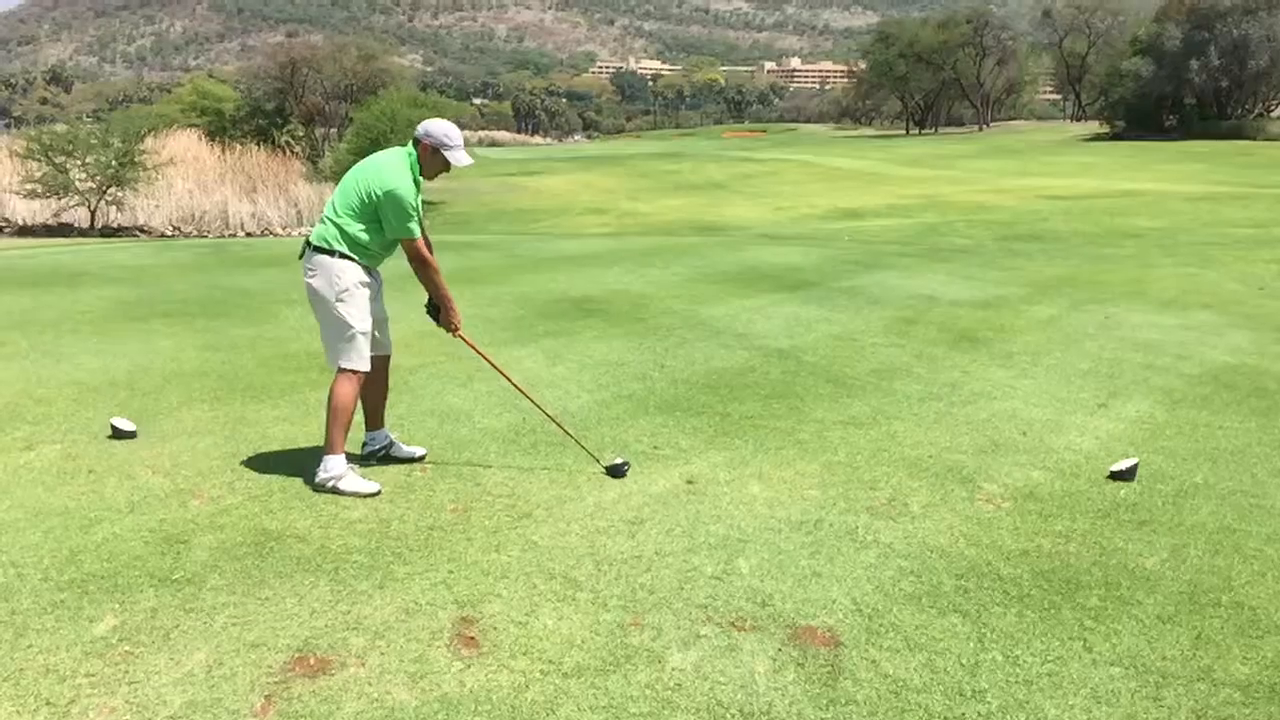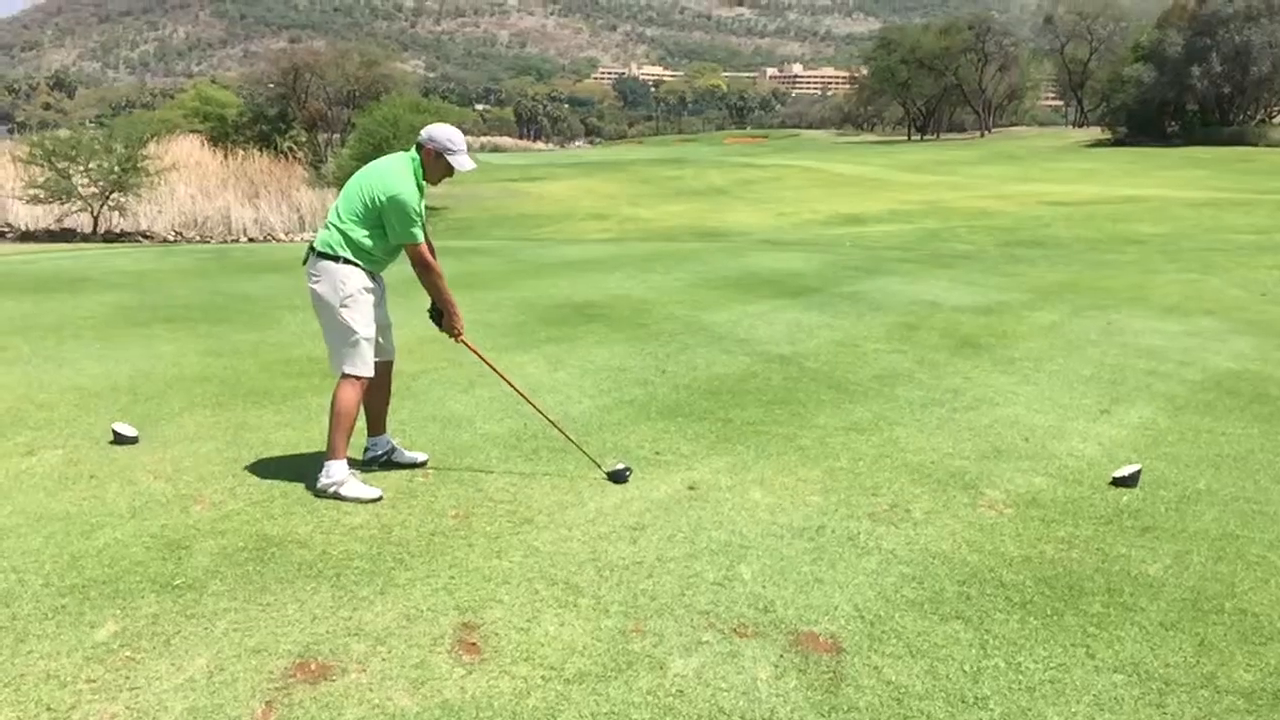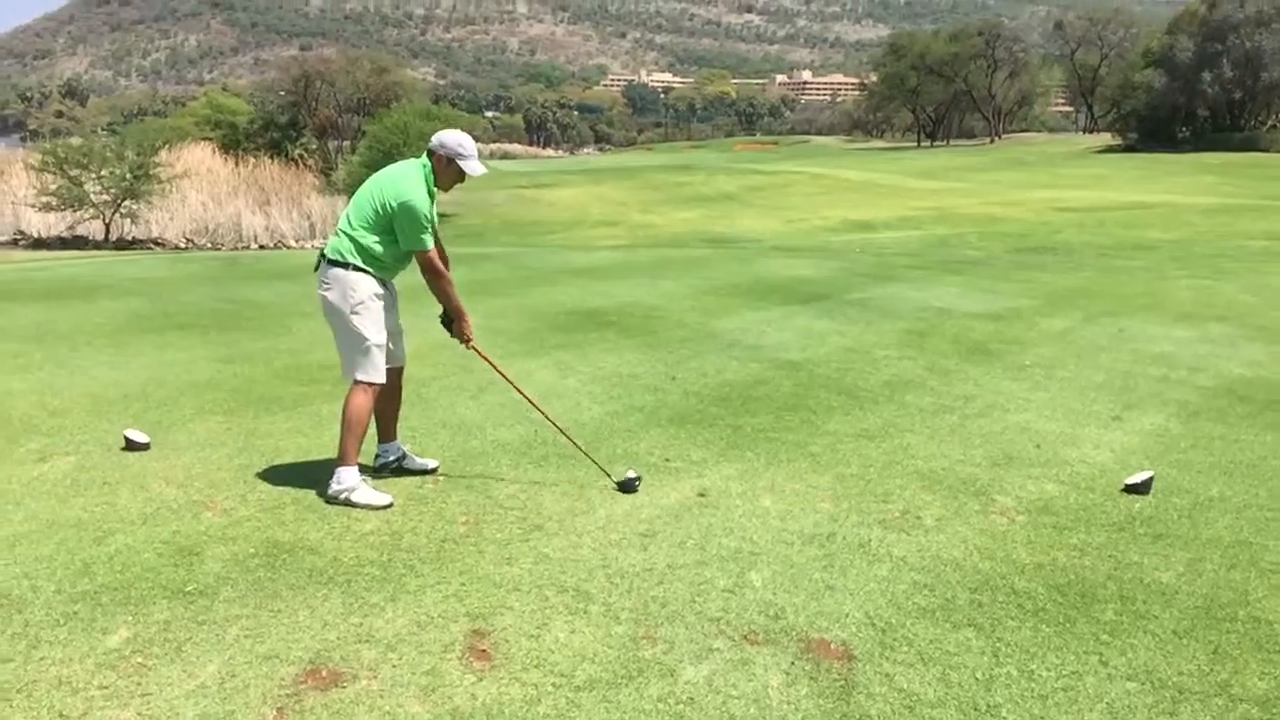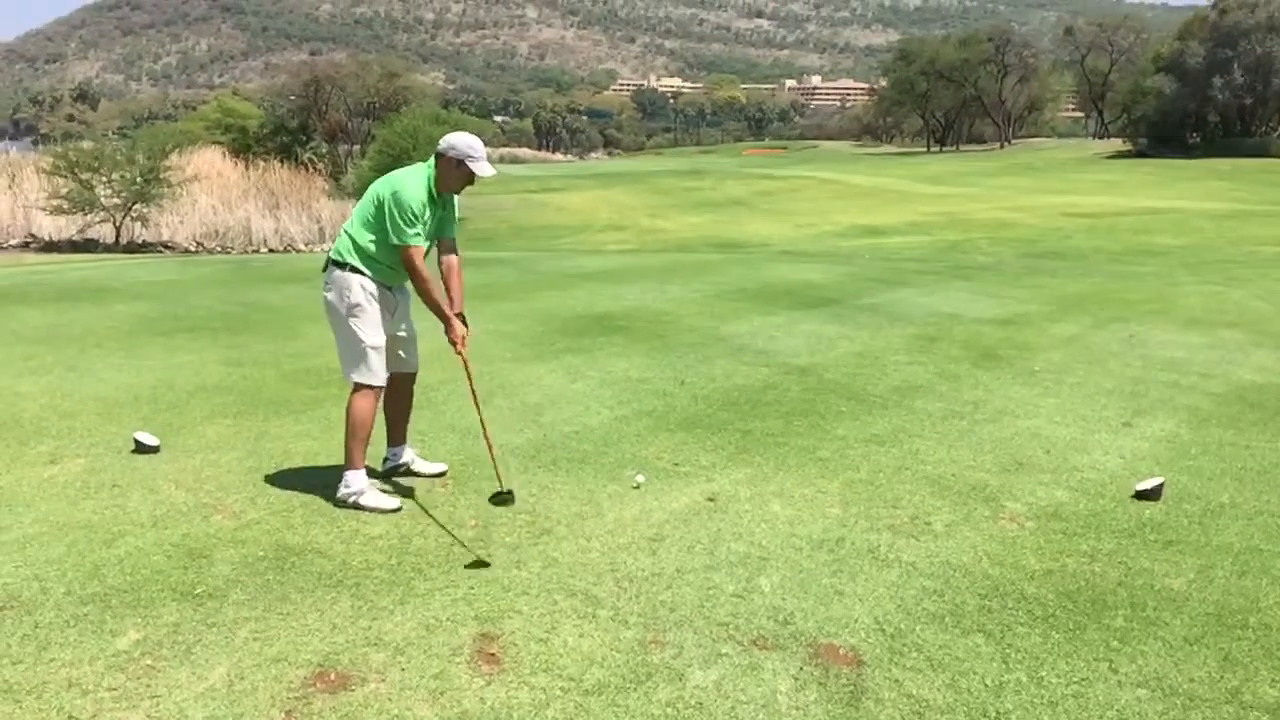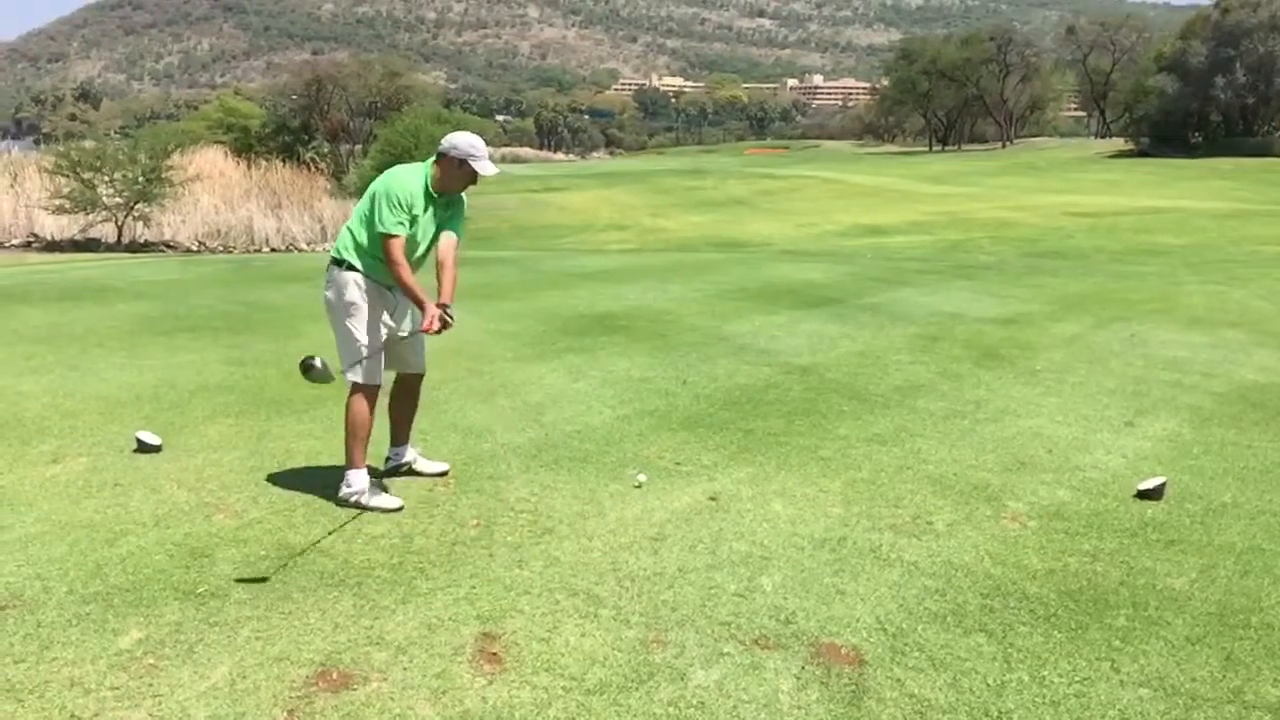
dt=0.3s
person 1, frame 1
left shoulder: (405, 167)
right shoulder: (396, 183)
left elbow: (421, 240)
right elbow: (418, 255)
left wrist: (435, 297)
right wrist: (447, 304)
left hip: (359, 266)
right hip: (337, 267)
left knee: (378, 355)
right knee: (353, 365)
left ankle: (377, 440)
right ankle: (332, 467)
person 1, frame 2
left shoulder: (408, 172)
right shoulder: (399, 189)
left elbow: (425, 245)
right elbow: (421, 261)
left wrist: (438, 304)
right wrist: (450, 309)
left hip: (362, 272)
right hip: (341, 273)
left knee: (381, 360)
right knee: (357, 371)
left ankle: (378, 446)
right ankle: (333, 472)
person 1, frame 3
left shoulder: (421, 181)
right shoulder: (411, 195)
left elbow: (437, 248)
right elbow: (430, 267)
left wrist: (451, 311)
right wrist: (460, 315)
left hip: (374, 279)
right hip: (352, 280)
left knee: (392, 367)
right knee: (368, 377)
left ankle: (389, 452)
right ankle: (344, 478)
person 1, frame 4
left shoulder: (445, 197)
right shoulder: (407, 191)
left elbow: (449, 256)
right elbow: (415, 266)
left wrist: (458, 313)
right wrist: (447, 320)
left hip: (388, 285)
right hip: (356, 283)
left knee: (404, 371)
right knee: (370, 380)
left ankle: (397, 456)
right ankle: (353, 482)
person 1, frame 5
left shoulder: (454, 202)
right shoulder: (400, 184)
left elbow: (446, 255)
right elbow: (394, 256)
left wrist: (444, 305)
right wrist: (424, 304)
left hip: (394, 287)
right hip: (356, 282)
left knee: (412, 370)
right knee: (367, 380)
left ankle: (399, 455)
right ankle: (354, 481)
